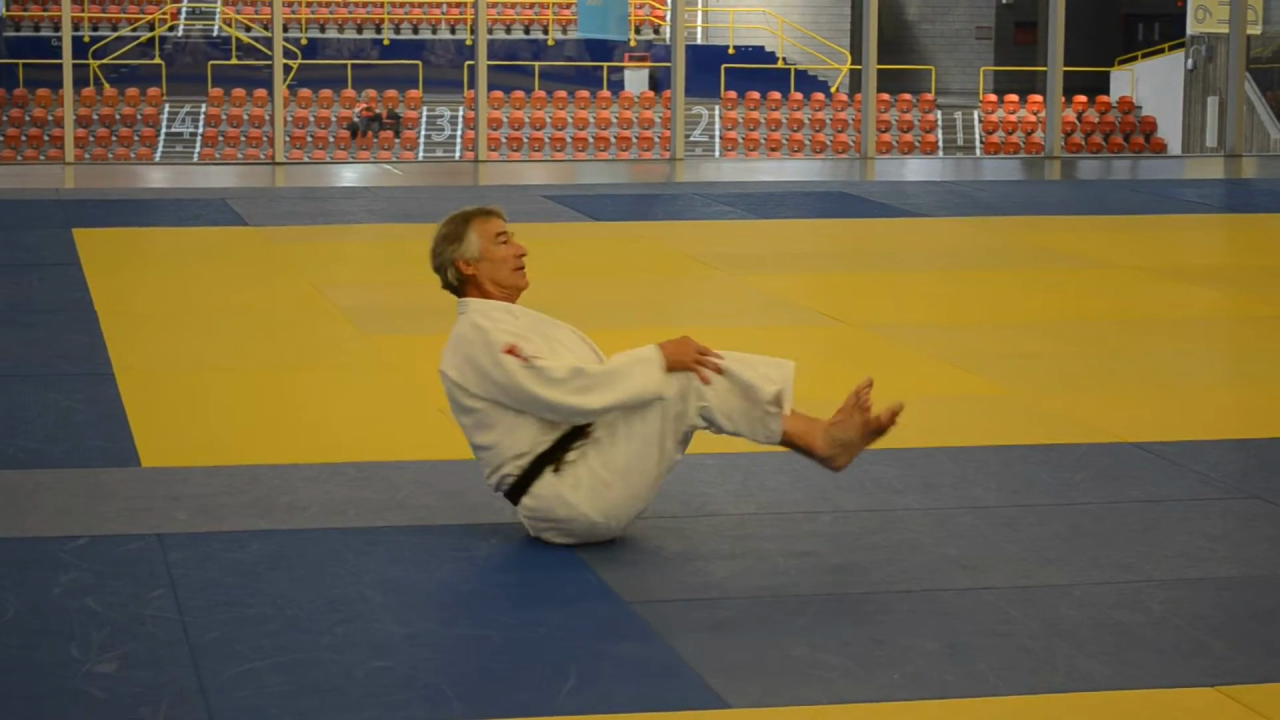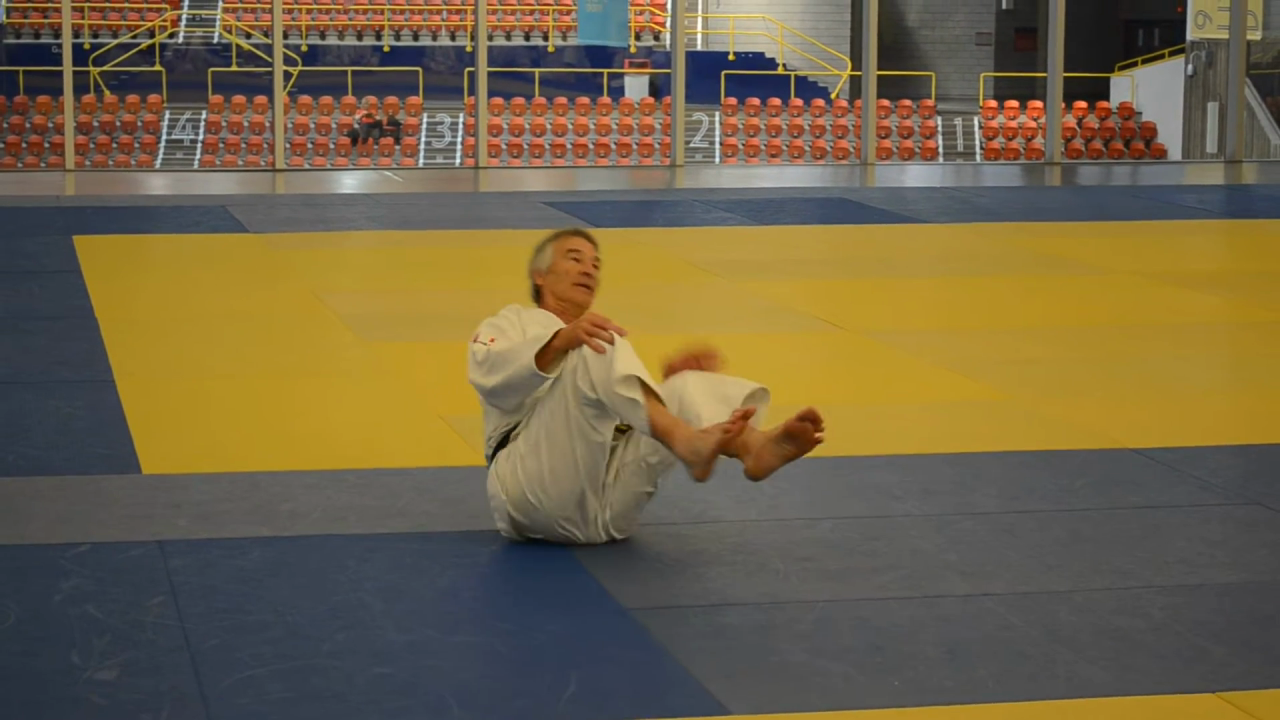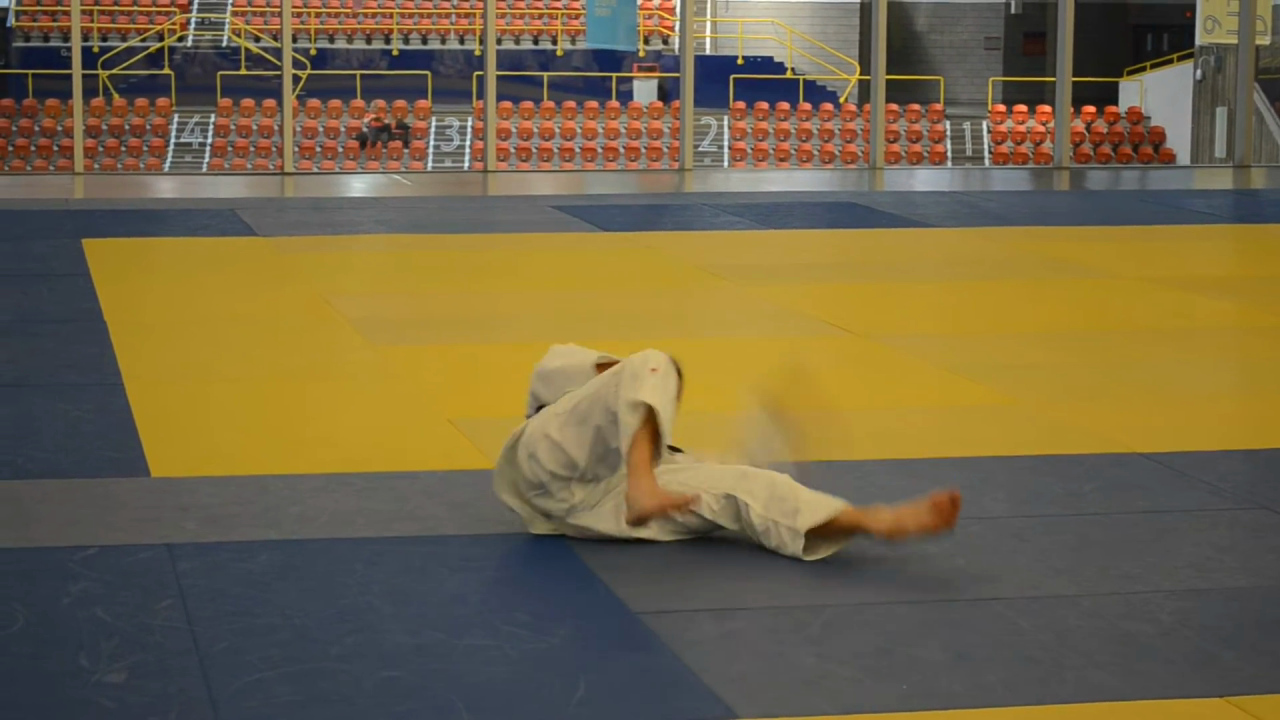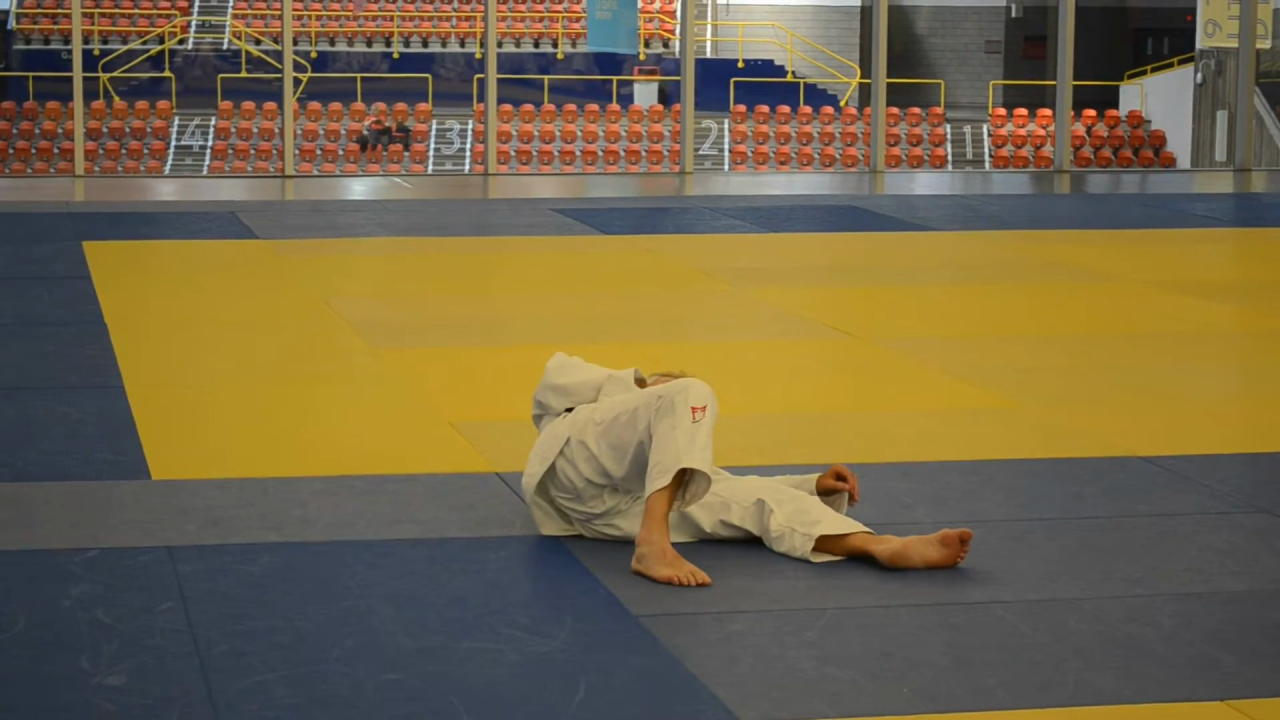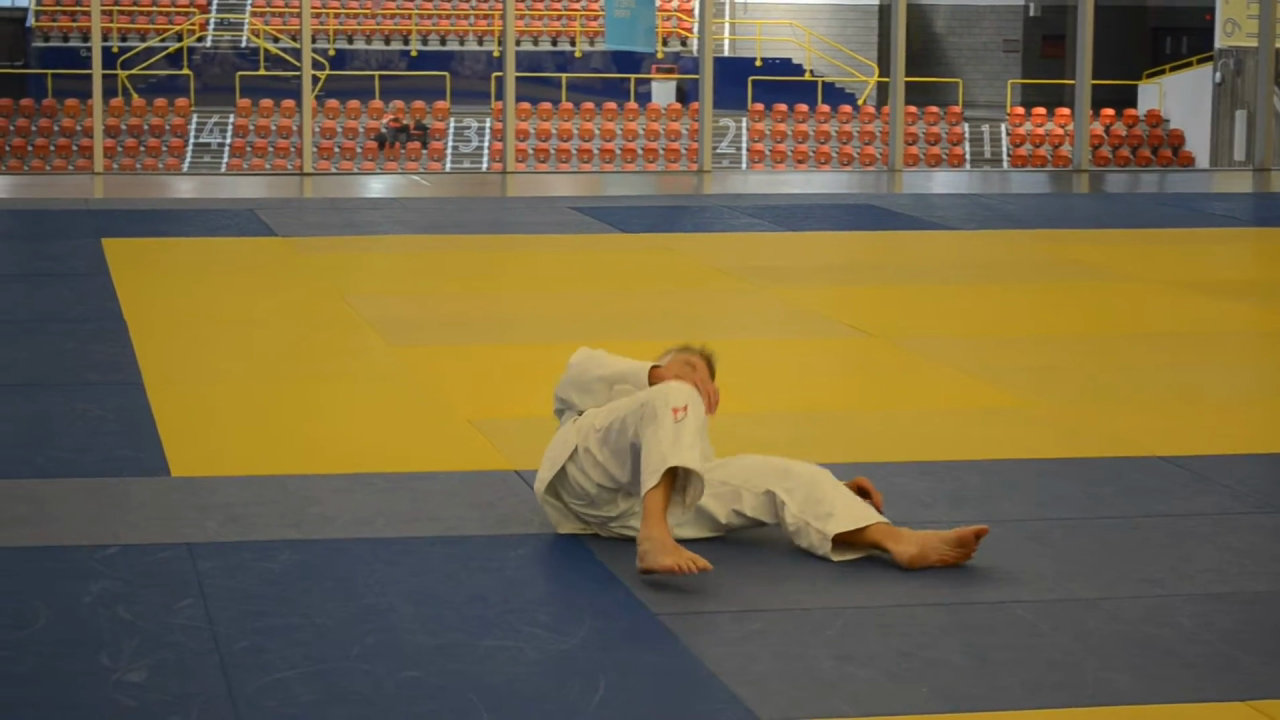
dt=0.5s
person 1, frame 1
left shoulder: (516, 325)
right shoulder: (483, 332)
left elbow: (595, 391)
right elbow: (572, 393)
right wrist: (658, 358)
left hip: (581, 494)
right hip: (572, 496)
left knee: (697, 372)
right knee: (688, 379)
left ankle: (820, 436)
right ankle: (823, 443)
person 1, frame 2
left shoulder: (598, 339)
right shoulder: (512, 322)
right elbow: (493, 375)
left wrist: (673, 378)
right wrist: (560, 340)
left hip: (604, 509)
right hip: (535, 488)
left knee: (688, 391)
right knee: (599, 356)
left ankle: (755, 449)
right ankle: (693, 445)
person 1, frame 3
left shoulder: (660, 452)
right shoulder: (568, 401)
left elbow: (713, 470)
right elbow: (552, 372)
right wrist: (625, 370)
left hip: (596, 501)
right hip: (553, 468)
left knee: (743, 487)
right knee: (652, 367)
left ankle: (875, 521)
right ankle: (641, 494)
person 1, frame 4
left shoulder: (673, 459)
right shoulder: (566, 416)
left elbow: (737, 489)
right elbow: (557, 376)
left wrist: (817, 485)
right wrist: (635, 385)
left hip: (612, 508)
left knee: (760, 500)
right knee: (692, 397)
left ankle: (886, 547)
right ankle: (653, 544)
person 1, frame 5
left shoulder: (690, 440)
right shoulder: (606, 399)
left elbow: (753, 483)
right elbow: (581, 372)
left wrist: (835, 491)
right wrist: (658, 376)
left hip: (652, 491)
right hip: (590, 472)
left knee: (789, 477)
right knee: (680, 401)
left ankle: (900, 541)
right ankle: (655, 540)
